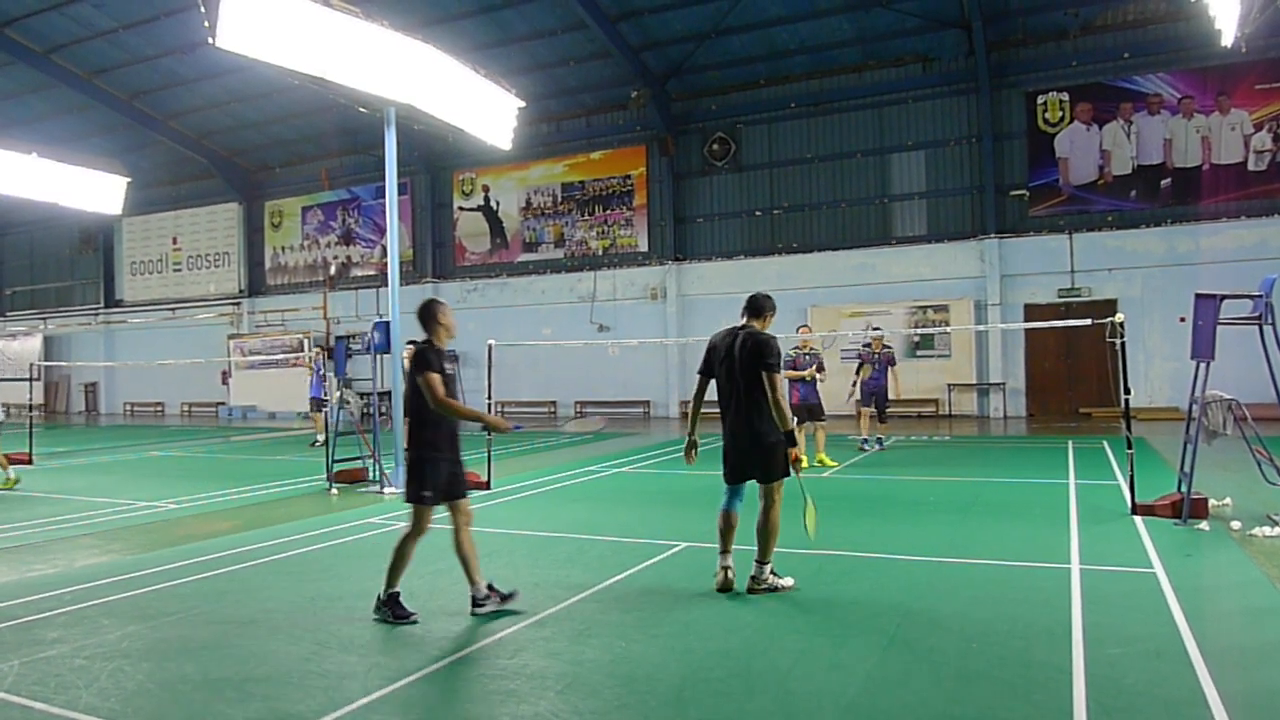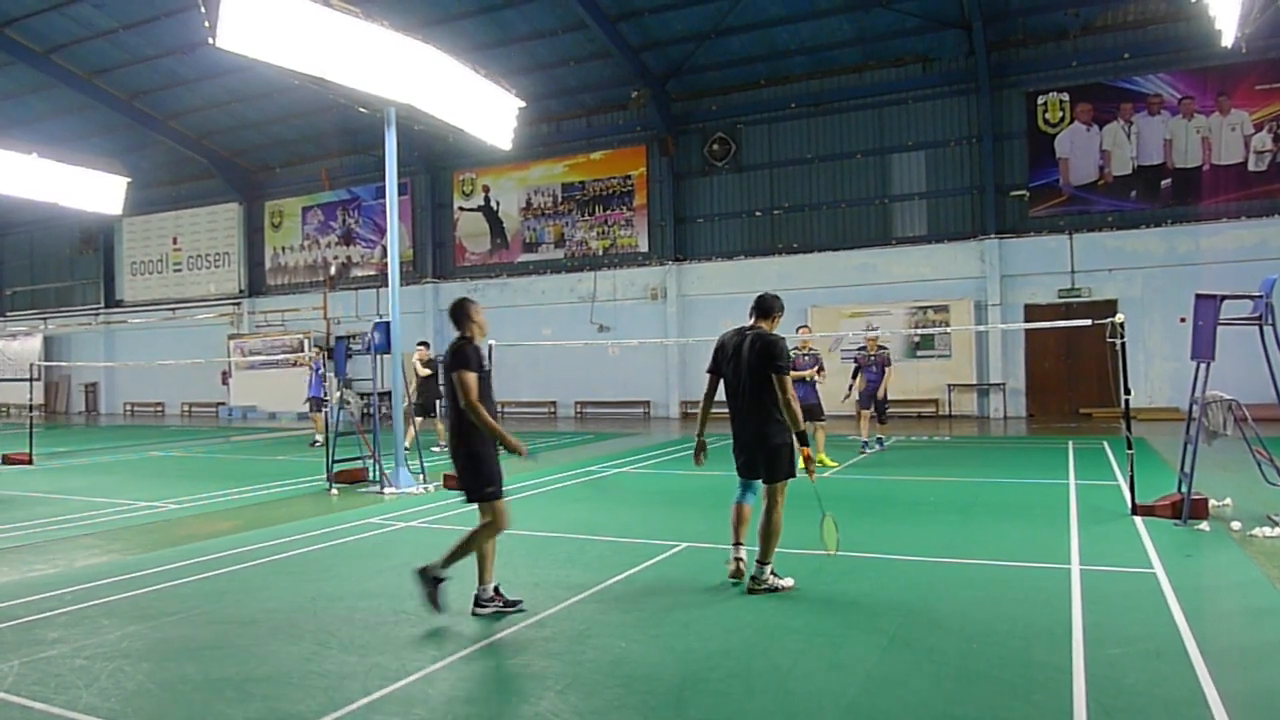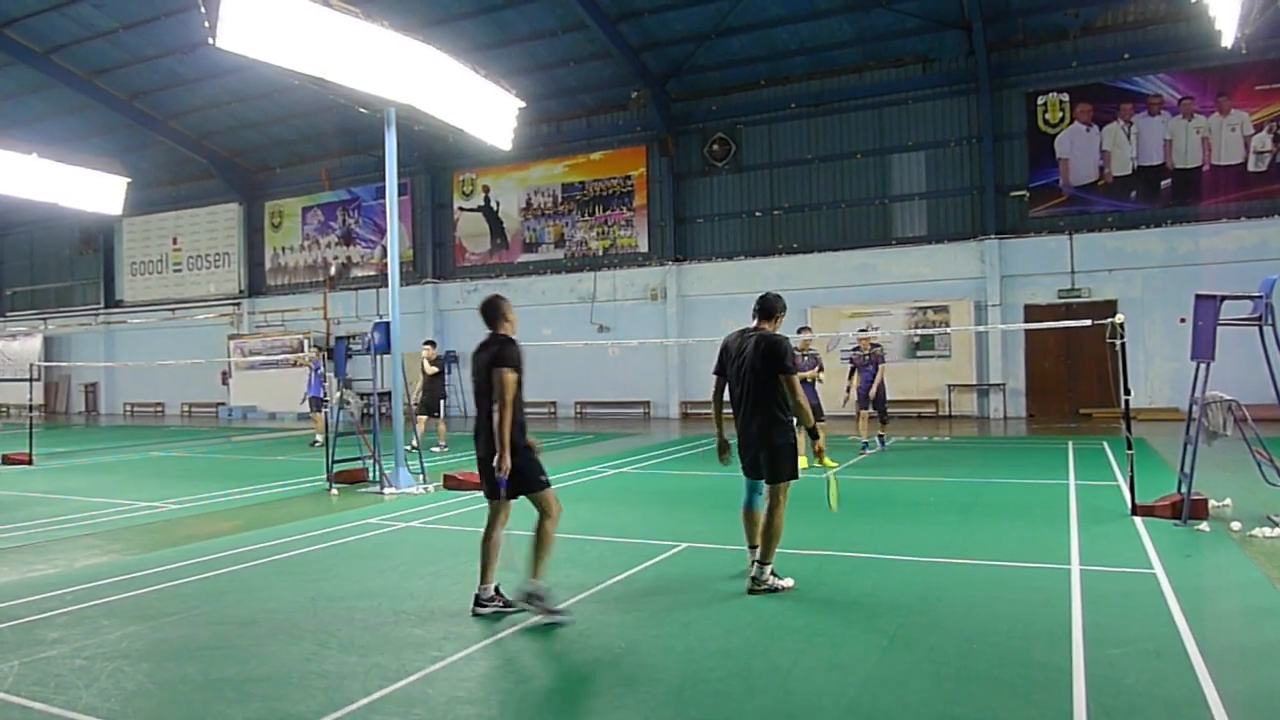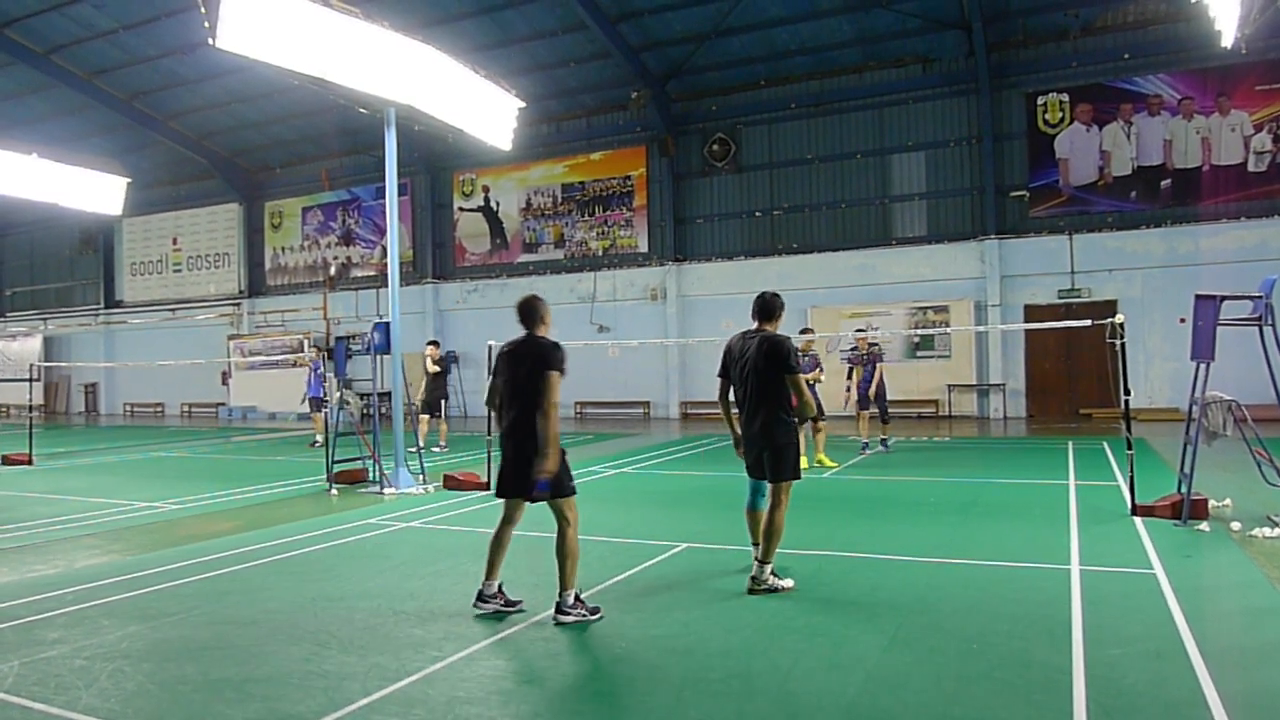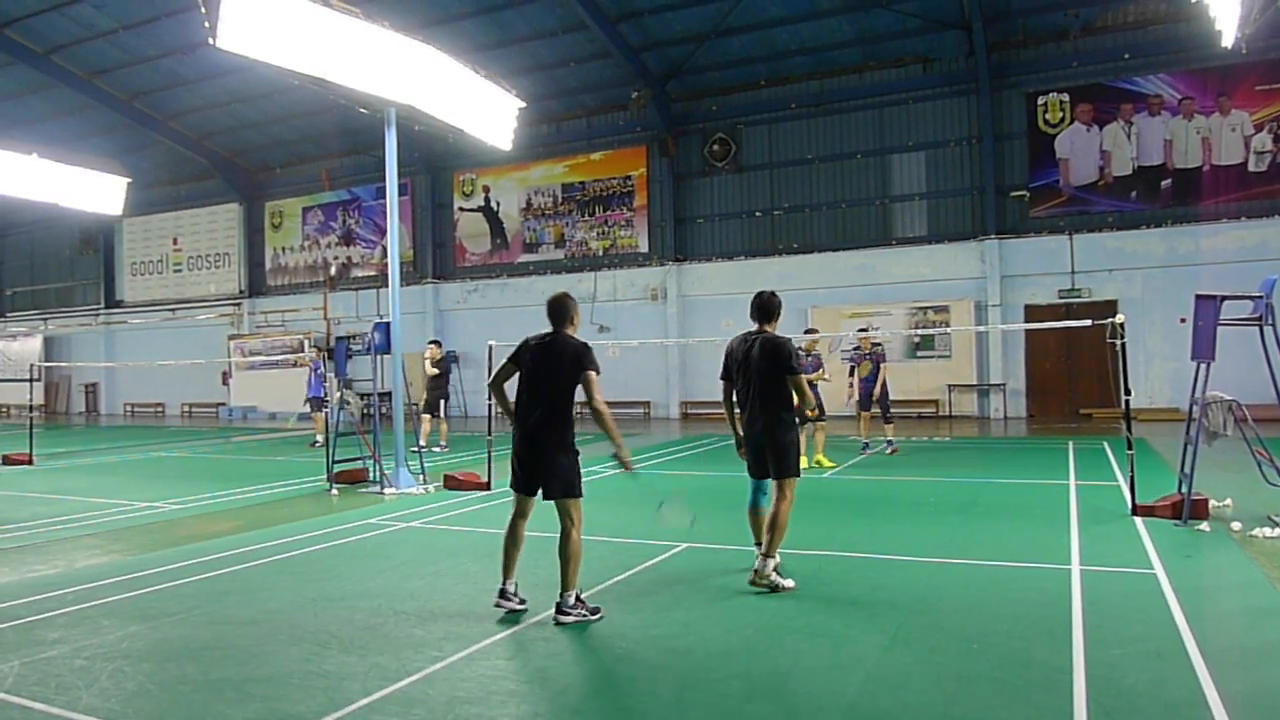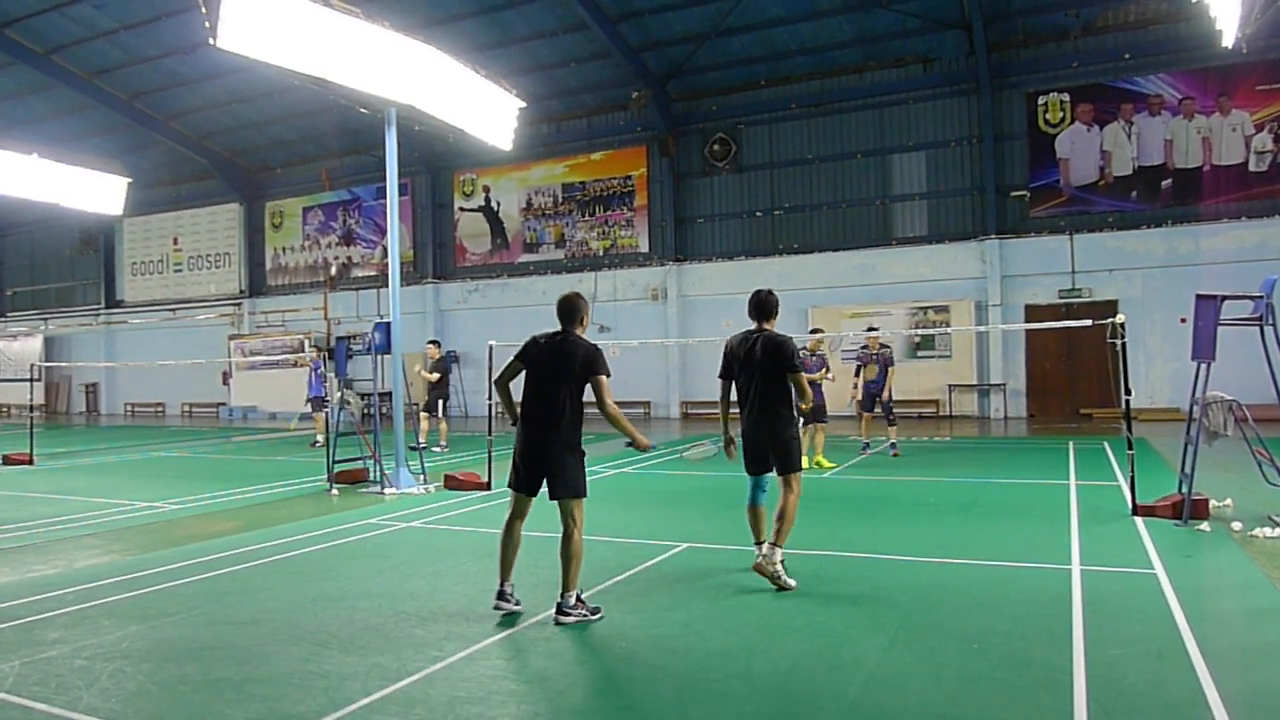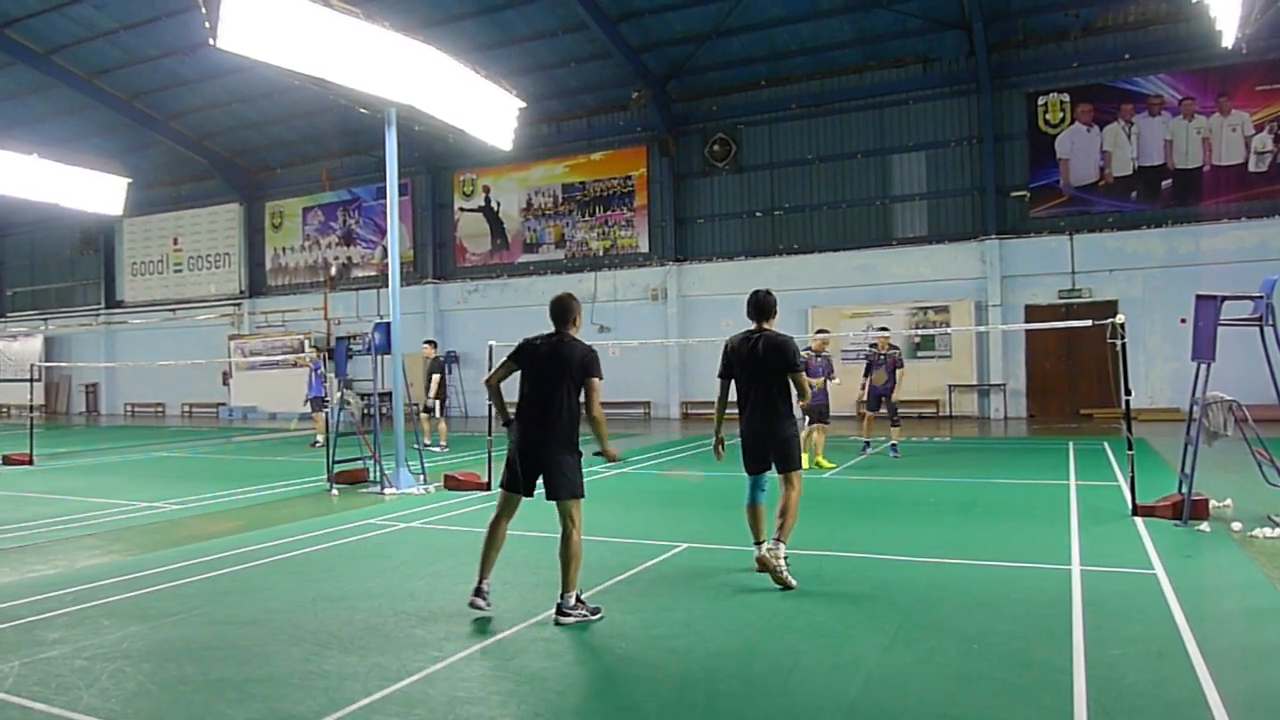
dt=0.2s
person 1, frame 1
left shoulder: (439, 355)
right shoulder: (425, 354)
right elbow: (438, 402)
right wrist: (484, 419)
left hip: (447, 452)
right hip: (428, 454)
left knee: (463, 519)
right knee: (420, 526)
left ankle: (481, 594)
right ankle: (388, 598)
person 1, frame 2
left shoulder: (465, 350)
right shoulder: (465, 350)
right elbow: (470, 403)
right wrist: (503, 437)
left hip: (475, 448)
right hip: (477, 448)
left knee: (490, 518)
right knee: (497, 521)
left ankle: (487, 593)
right ankle: (435, 571)
person 1, frame 3
left shoulder: (483, 349)
right shoulder: (507, 347)
right elbow: (503, 401)
right wrist: (506, 450)
left hip: (488, 445)
right hip: (508, 445)
left knee: (498, 517)
right knee: (550, 510)
left ankle: (485, 594)
right ankle: (534, 589)
person 1, frame 4
left shoulder: (507, 351)
right shoulder: (550, 350)
left elbow: (493, 399)
right elbow: (549, 405)
right wrist: (551, 452)
left hip: (510, 447)
right hip: (539, 448)
left knee: (509, 518)
right knee: (568, 521)
left ankle: (489, 591)
right ankle: (568, 602)
person 1, frame 5
left shoulder: (529, 345)
right shoulder: (579, 351)
left elbow: (494, 385)
right elbow: (595, 403)
right wrist: (619, 446)
left hip: (524, 443)
right hip: (556, 446)
left knee: (519, 515)
right knee: (572, 522)
left ankle: (507, 589)
right ankle: (568, 602)
person 1, frame 6
left shoulder: (536, 344)
right shoulder: (590, 353)
left elbow: (500, 382)
right elbow: (607, 407)
left wrist: (517, 418)
right wrist: (636, 437)
left hip: (528, 442)
right hip: (563, 447)
left knee: (516, 515)
right knee: (573, 524)
left ankle: (505, 590)
right ankle: (569, 602)
person 1, frame 7
left shoulder: (530, 346)
right shoulder: (586, 354)
left elbow: (492, 381)
right elbow: (594, 411)
left wrist: (507, 419)
right wrist: (604, 445)
left hip: (524, 443)
right hip: (560, 448)
left knee: (503, 514)
right knee: (572, 524)
left ankle: (481, 588)
right ankle: (568, 603)
person 2, frame 1
left shoulder: (717, 341)
right shoulder: (765, 342)
left elbow: (699, 392)
right elbow: (776, 397)
left wrist: (692, 433)
right wrist: (791, 442)
left hip: (733, 435)
right hip: (765, 434)
left knee: (732, 496)
right knee: (771, 500)
left ankle: (725, 566)
right ankle: (761, 574)
person 2, frame 2
left shoulder: (725, 341)
right shoulder: (773, 343)
left elbow: (709, 393)
right elbow: (787, 398)
left wrist: (700, 435)
right wrist: (804, 443)
left hip: (741, 434)
right hip: (772, 434)
left knee: (746, 488)
right knee: (774, 500)
left ankle: (737, 557)
right ankle: (761, 575)
person 2, frame 3
left shoulder: (730, 342)
right shoulder: (777, 344)
left elbow: (717, 395)
right elbow: (796, 397)
left wrist: (721, 436)
right wrist: (814, 434)
left hip: (746, 433)
right hip: (776, 433)
left knee: (753, 489)
right knee: (777, 499)
left ankle: (754, 556)
right ankle: (761, 575)
person 2, frame 4
left shoulder: (733, 344)
right shoulder: (780, 344)
left elbow: (722, 396)
right elbow: (801, 395)
left wrist: (734, 432)
right wrist: (814, 419)
left hip: (750, 432)
right hip: (779, 432)
left knee: (756, 489)
right knee: (778, 499)
left ankle: (760, 553)
right ankle: (761, 575)
person 2, frame 5
left shoulder: (734, 345)
right shoulder: (781, 346)
left elbow: (726, 397)
right elbow: (804, 395)
left wrist: (736, 432)
right wrist: (810, 407)
left hip: (752, 432)
right hip: (781, 431)
left knee: (757, 489)
right knee: (783, 495)
left ankle: (763, 553)
right ankle: (764, 567)
person 2, frame 6
left shoulder: (733, 345)
right shoulder: (782, 344)
left elbow: (724, 394)
right elbow: (804, 392)
left wrist: (726, 431)
right wrist: (805, 402)
left hip: (751, 429)
right hip: (781, 428)
left knee: (757, 487)
right knee: (790, 489)
left ankle: (762, 551)
right ankle: (772, 555)
person 2, frame 7
left shoulder: (733, 345)
right shoulder: (784, 344)
left elbow: (722, 394)
right elbow: (804, 392)
left wrist: (717, 431)
right wrist: (804, 399)
left hip: (750, 429)
right hip: (781, 426)
left knee: (756, 486)
right knee: (792, 486)
left ankle: (761, 550)
right ankle: (776, 551)
